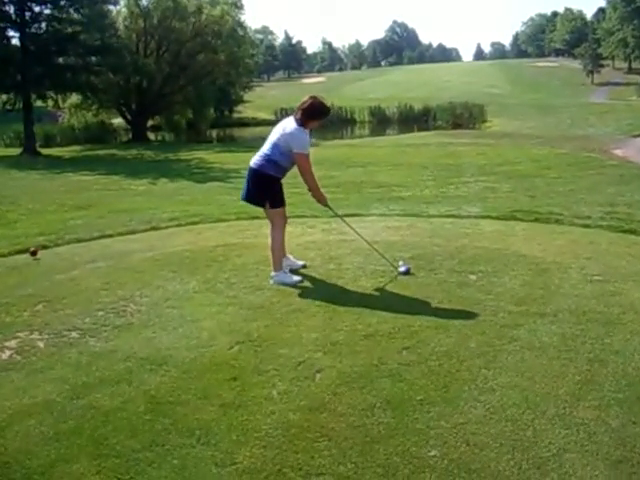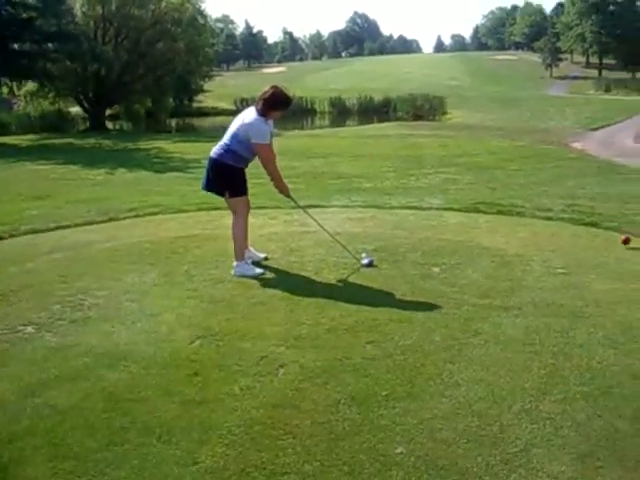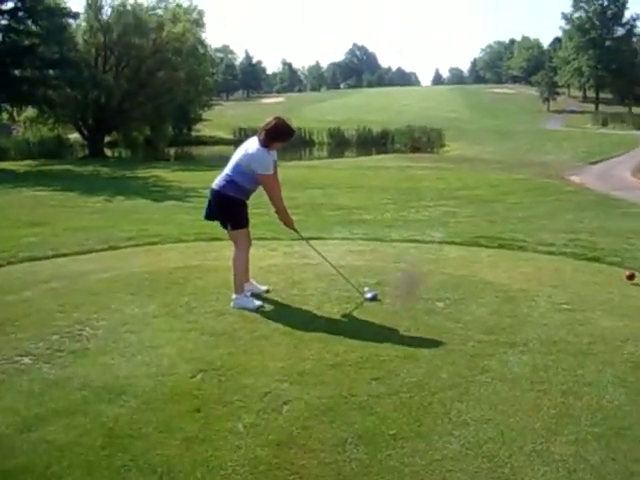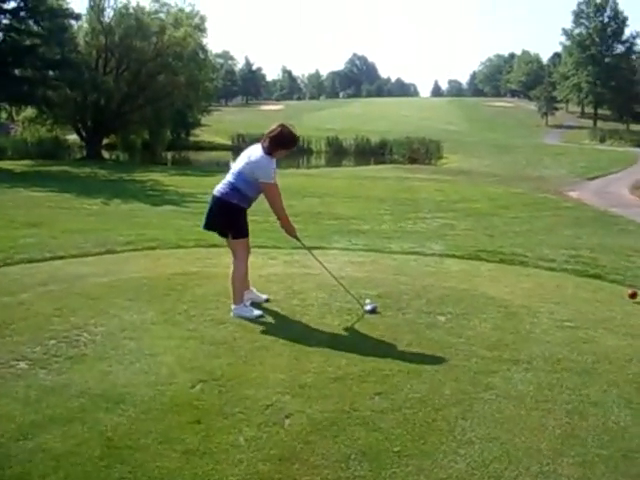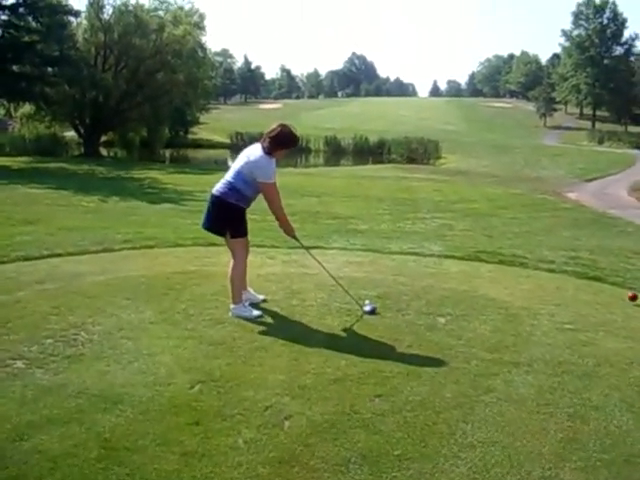
dt=0.2s
person 1, frame 1
left shoulder: (294, 124)
right shoulder: (298, 134)
left elbow: (305, 165)
right elbow: (305, 169)
left wrist: (313, 189)
right wrist: (318, 194)
left hip: (265, 174)
right hip: (264, 176)
left knee: (280, 220)
right knee: (278, 223)
left ankle: (283, 258)
right ankle: (278, 272)
person 1, frame 2
left shoulder: (260, 116)
right shoulder: (257, 124)
left elbow: (269, 151)
right elbow: (266, 159)
left wrist: (275, 178)
right wrist: (280, 184)
left hip: (232, 165)
right hip: (225, 165)
left knee: (243, 209)
right knee: (240, 212)
left ankle: (245, 250)
right ankle: (240, 263)
person 1, frame 3
left shoulder: (265, 148)
right shoulder: (259, 154)
left elbow: (274, 181)
right elbow: (271, 189)
left wrist: (281, 210)
right wrist: (285, 216)
left hip: (234, 196)
right hip: (227, 197)
left knee: (244, 242)
right knee: (242, 245)
left ankle: (246, 283)
right ankle: (239, 296)
person 1, frame 4
left shoulder: (262, 151)
right shoulder: (263, 162)
left elbow: (274, 190)
right elbow: (273, 198)
left wrist: (283, 219)
right wrist: (287, 224)
left hip: (232, 203)
right hip: (229, 205)
left knee: (244, 251)
right knee: (241, 255)
left ankle: (246, 291)
right ankle: (238, 306)
person 1, frame 5
left shoulder: (260, 151)
right shoulder: (262, 162)
left elbow: (273, 190)
right elbow: (272, 199)
left wrist: (282, 220)
right wrist: (286, 225)
left hip: (231, 203)
right hip: (227, 204)
left knee: (243, 250)
right knee: (240, 255)
left ankle: (243, 291)
right ankle: (237, 305)
